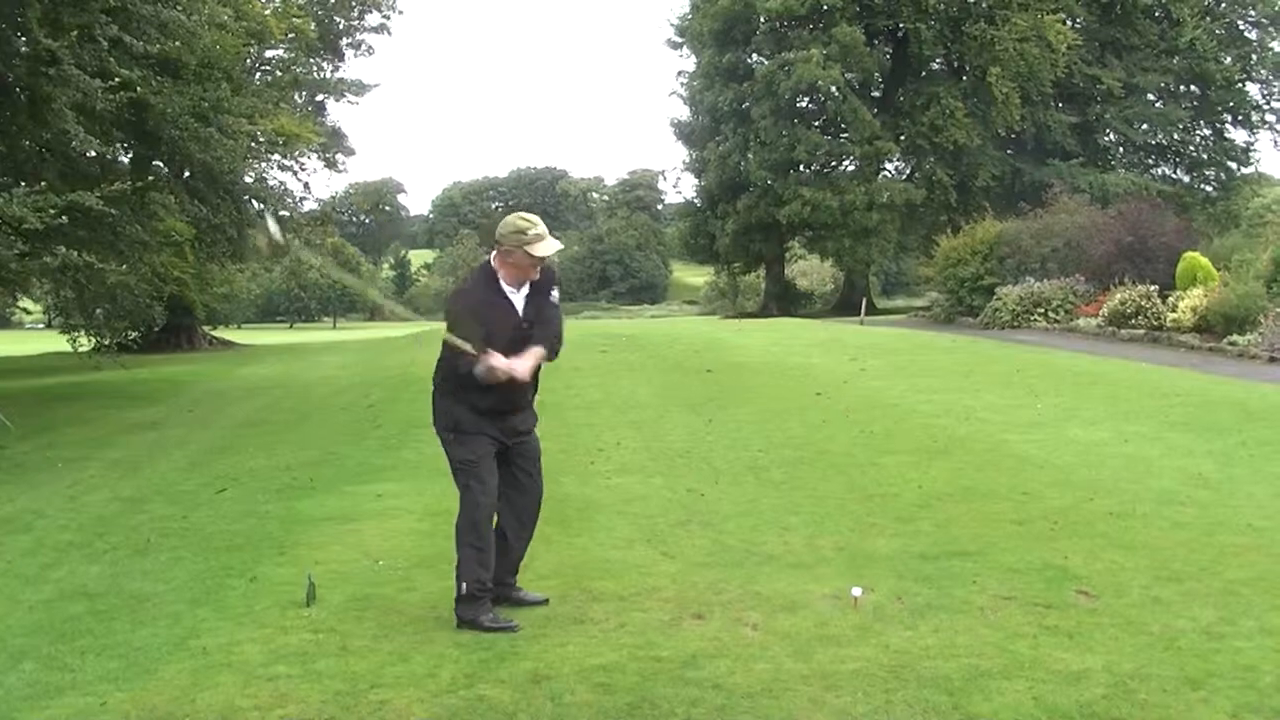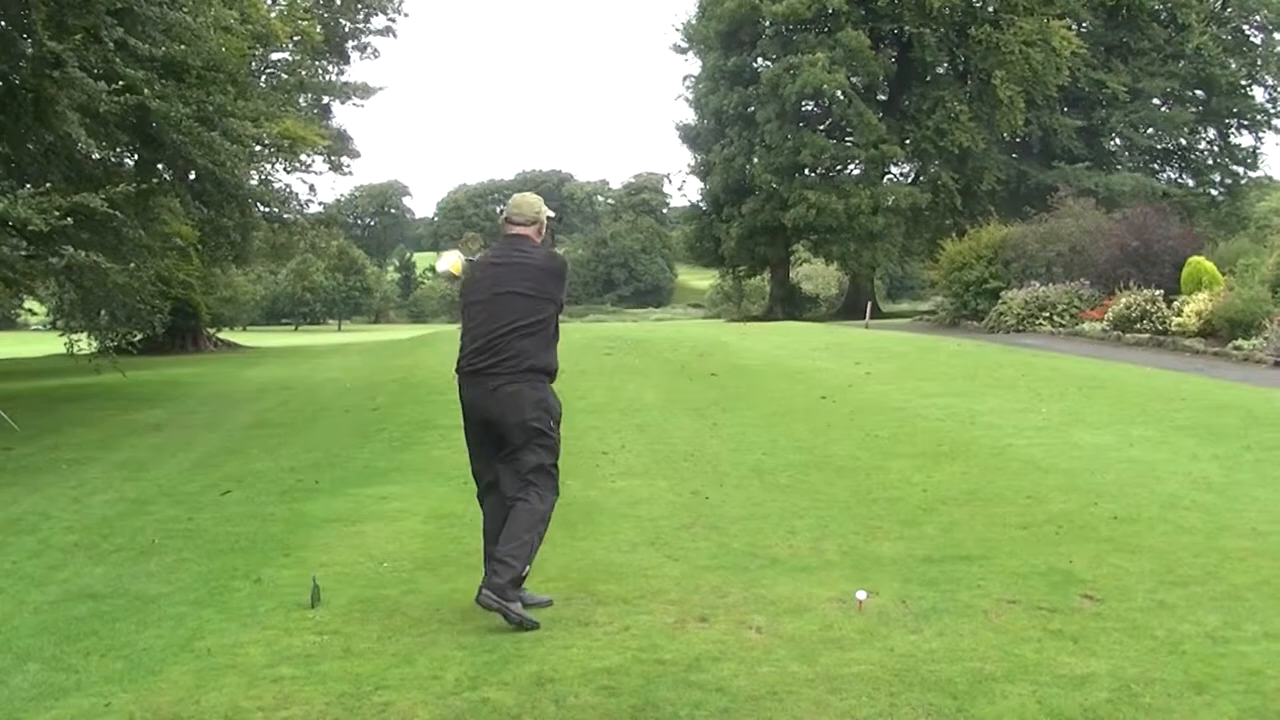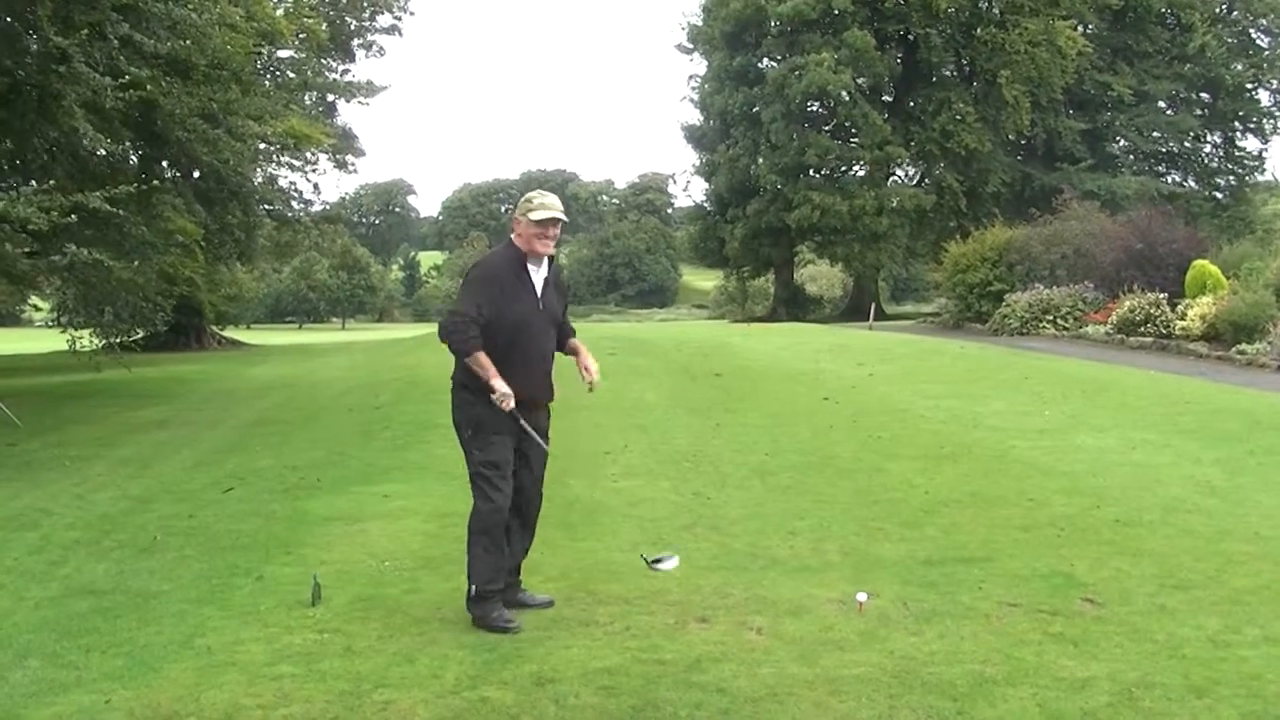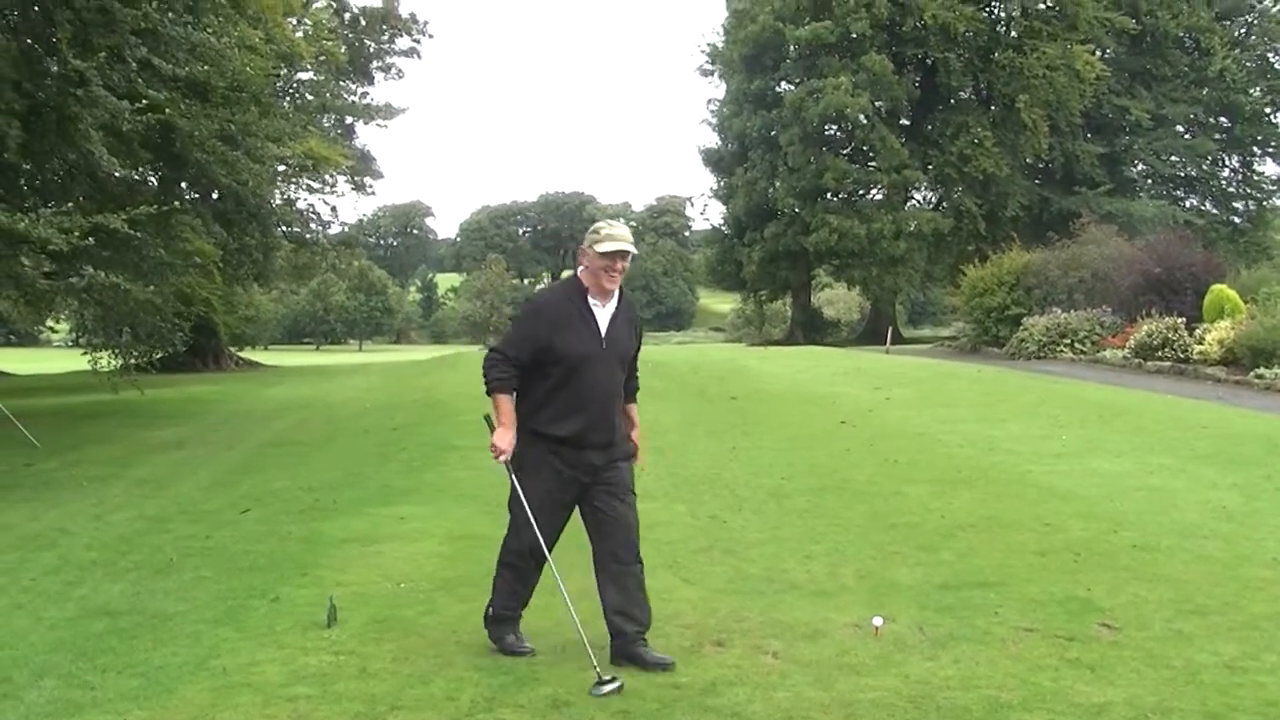
dt=0.7s
person 1, frame 1
left shoulder: (544, 281)
right shoulder: (470, 296)
left elbow: (549, 339)
right elbow: (462, 363)
left wrist: (524, 362)
right wrist: (488, 367)
left hip: (515, 411)
right hip: (466, 413)
left knee: (526, 497)
right knee: (480, 500)
left ankle: (501, 583)
right ankle: (472, 603)
person 1, frame 2
left shoulder: (475, 269)
right shoulder: (550, 265)
left hip: (474, 389)
right hip: (522, 391)
left knee: (497, 488)
right knee: (537, 488)
left ankle: (503, 582)
right ankle: (502, 583)
person 1, frame 3
left shoulder: (551, 272)
right shoulder: (492, 269)
right elbow: (456, 327)
left wrist: (580, 351)
right wrist: (493, 380)
left hip: (529, 406)
right hip: (485, 404)
left knee: (526, 499)
right knee: (495, 499)
left ankle: (506, 584)
right ankle: (484, 597)
person 1, frame 4
left shoulder: (626, 308)
right shoulder: (548, 306)
right elbow: (499, 364)
left wrist: (634, 426)
right wrist: (505, 427)
left hip: (607, 451)
right hip: (547, 448)
left knee: (621, 541)
right knee: (530, 539)
left ankle: (628, 639)
right ankle: (501, 620)
